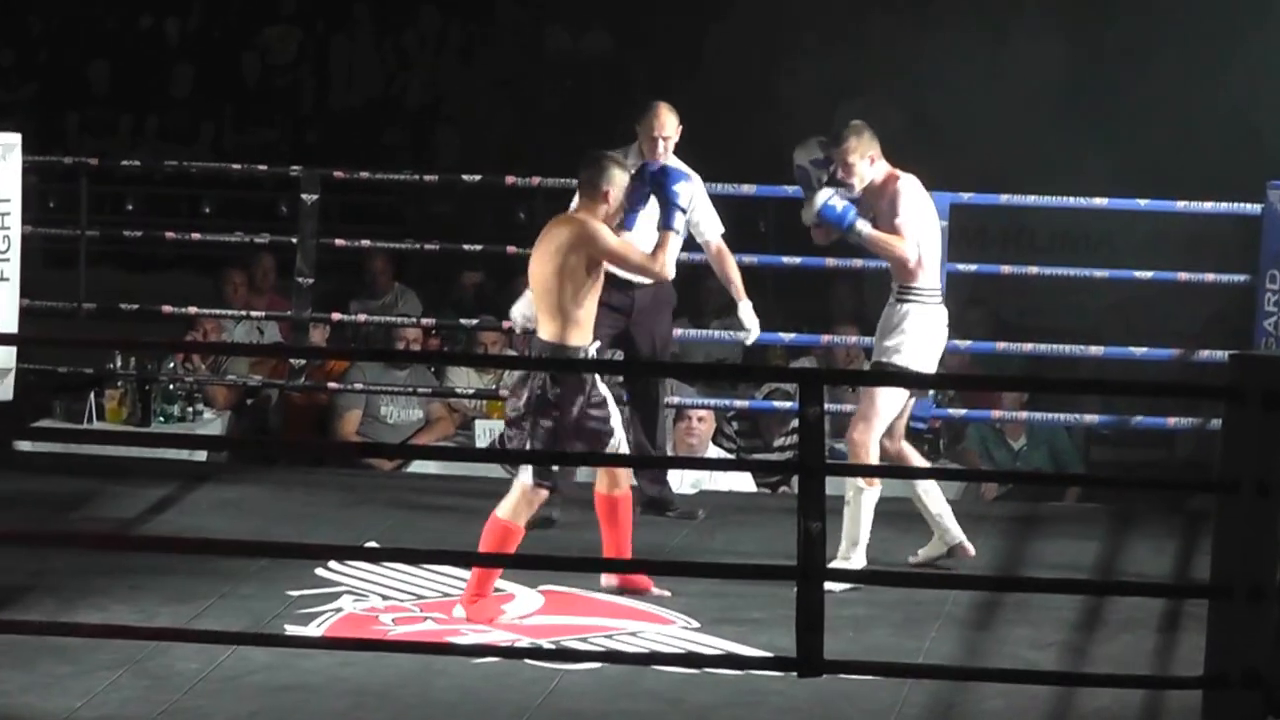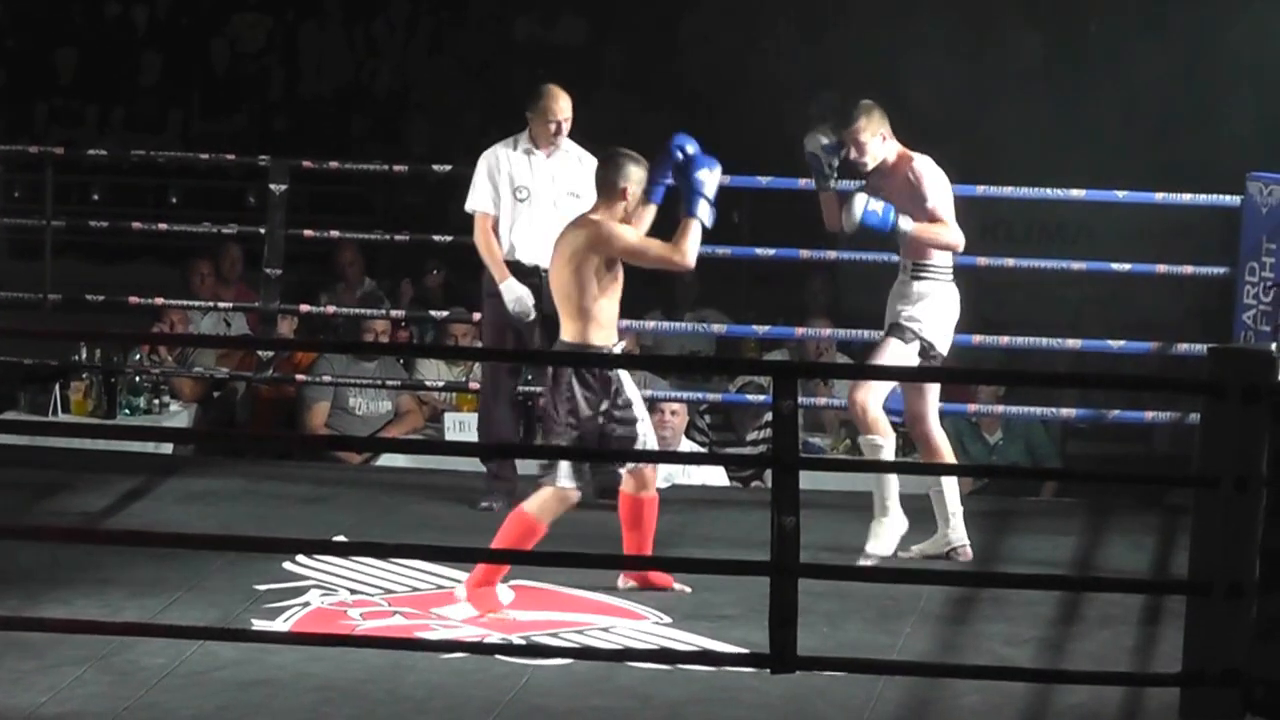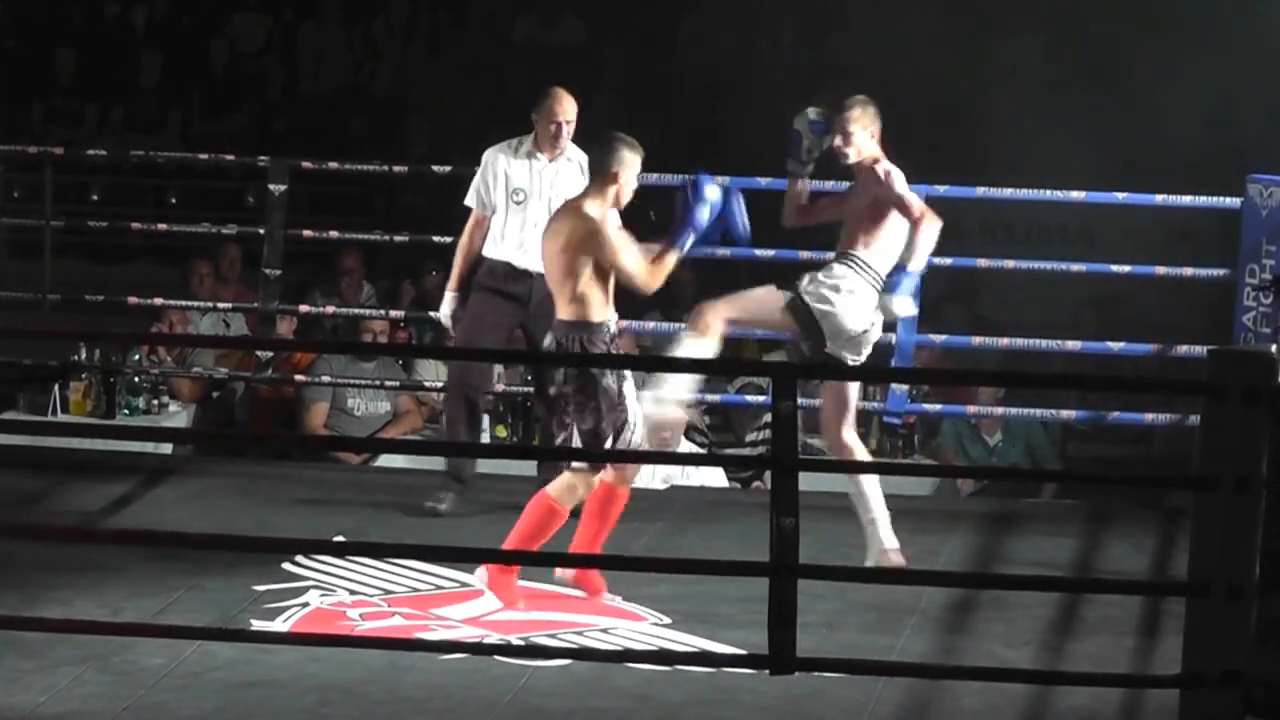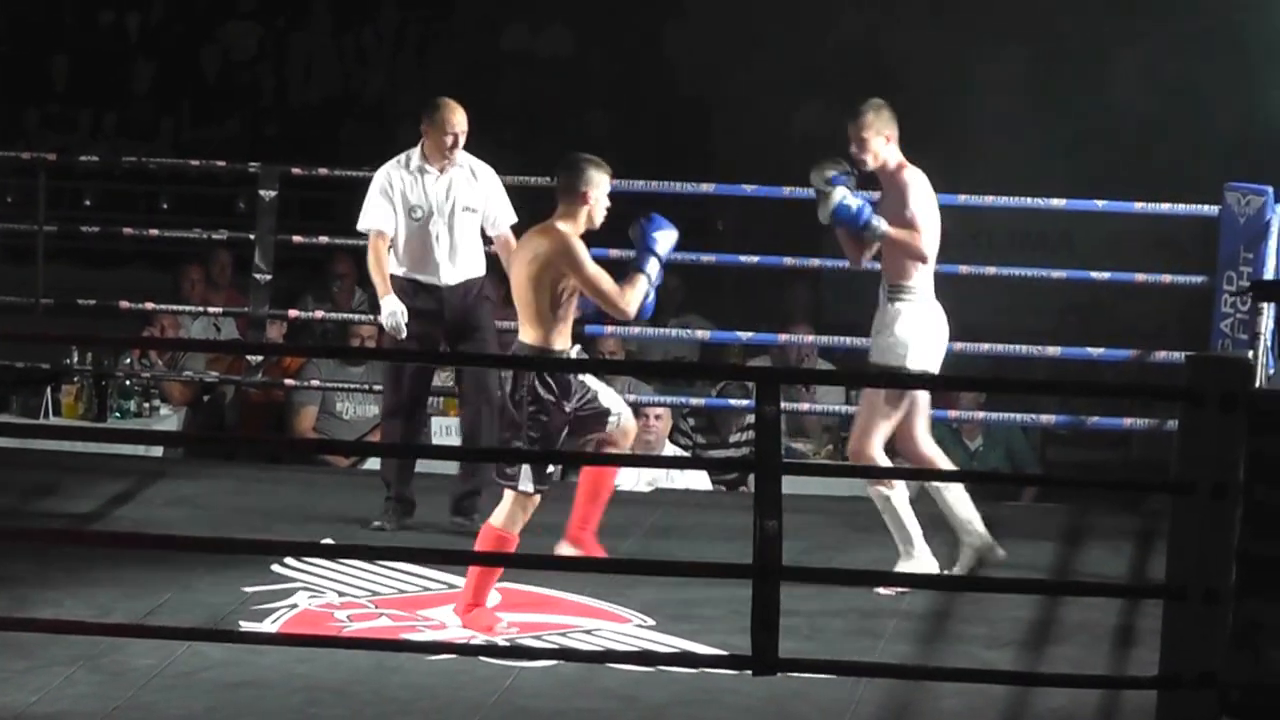
dt=0.7s
person 1, frame 1
left shoulder: (570, 228)
right shoulder: (584, 232)
left elbow: (615, 258)
right elbow: (658, 269)
left wrist: (637, 204)
right wrist: (675, 211)
left hip: (579, 368)
right hip: (553, 372)
left knee: (616, 465)
right knee: (532, 488)
left ankle: (619, 570)
right ankle: (476, 594)
person 1, frame 2
left shoulder: (595, 229)
right shoulder: (600, 233)
left elbow: (632, 238)
right elbow: (682, 259)
left wrist: (660, 183)
right wrist: (699, 199)
left hip: (604, 368)
right hip: (579, 372)
left knee: (643, 466)
right knee: (560, 492)
left ankle: (638, 568)
right ankle: (481, 582)
person 1, frame 3
left shoulder: (575, 217)
right shoulder: (591, 223)
left elbow: (634, 256)
right elbow: (644, 282)
left wrist: (687, 227)
right wrist: (690, 229)
left hip: (595, 347)
right hip: (583, 349)
left knee: (624, 462)
right knee: (583, 474)
left ankle: (581, 567)
right ankle: (501, 571)
person 1, frame 4
left shoulder: (543, 238)
right shoulder: (564, 245)
right elbow: (623, 308)
right wrist: (651, 257)
left hip: (559, 372)
right hip: (539, 377)
left knee: (623, 426)
right knee: (522, 497)
left ankle: (579, 536)
right ankle: (471, 604)
person 2, frame 1
left shoulder: (903, 190)
right shoulder: (873, 196)
left elbow: (908, 256)
right elbow: (821, 234)
left wrist: (852, 222)
right wrist: (812, 188)
left hip: (916, 320)
right hip: (903, 317)
left knee: (862, 437)
right knee: (888, 440)
right ankle: (949, 533)
person 2, frame 2
left shoulder: (920, 170)
right shoulder: (880, 178)
left elbow: (955, 239)
right elbow: (834, 223)
left wrist: (895, 222)
right wrist: (823, 174)
left hip: (929, 297)
right hip: (909, 294)
left knee: (862, 399)
right knee: (921, 421)
left ankle: (888, 514)
person 2, frame 3
left shoulder: (884, 176)
right shoulder: (858, 190)
left elbow: (927, 219)
right elbow: (794, 218)
left wrist: (904, 274)
right wrist: (802, 167)
left hip: (839, 289)
right hip: (862, 314)
left knee: (711, 313)
right knee: (838, 433)
left ankle: (665, 399)
person 2, frame 4
left shoulder: (908, 182)
right shoulder: (891, 187)
left elbow: (922, 251)
right elbow: (858, 256)
left wrist: (868, 221)
right wrist: (839, 208)
left hip: (909, 319)
right hip: (908, 317)
left knee: (863, 448)
right knee: (915, 443)
left ankle: (918, 558)
right ankle: (976, 539)
person 3, frame 1
left shoulder: (688, 183)
left elbow: (715, 248)
left wrist: (743, 303)
left hip: (652, 296)
right hip: (601, 289)
left knee: (647, 396)
left ankle: (652, 490)
person 3, frame 2
left shoulder: (584, 164)
right shoulder: (497, 159)
right elbow: (483, 229)
right wrist: (507, 284)
right hip: (510, 280)
right knee: (500, 382)
right ankle: (501, 481)
person 3, frame 3
left shoulder: (586, 172)
right shoulder: (498, 159)
right elbow: (477, 225)
right wrist: (452, 287)
left hip: (553, 288)
right hip: (498, 279)
right knee: (466, 376)
right ankle: (455, 480)
person 3, frame 4
left shoulder: (481, 175)
right shoulder: (392, 177)
left elbow: (505, 241)
right elbow: (378, 243)
right wrist: (386, 298)
left hip: (470, 293)
right hip: (414, 296)
left knee: (482, 396)
right knee: (402, 401)
left ankle: (468, 502)
right ankle: (398, 500)
